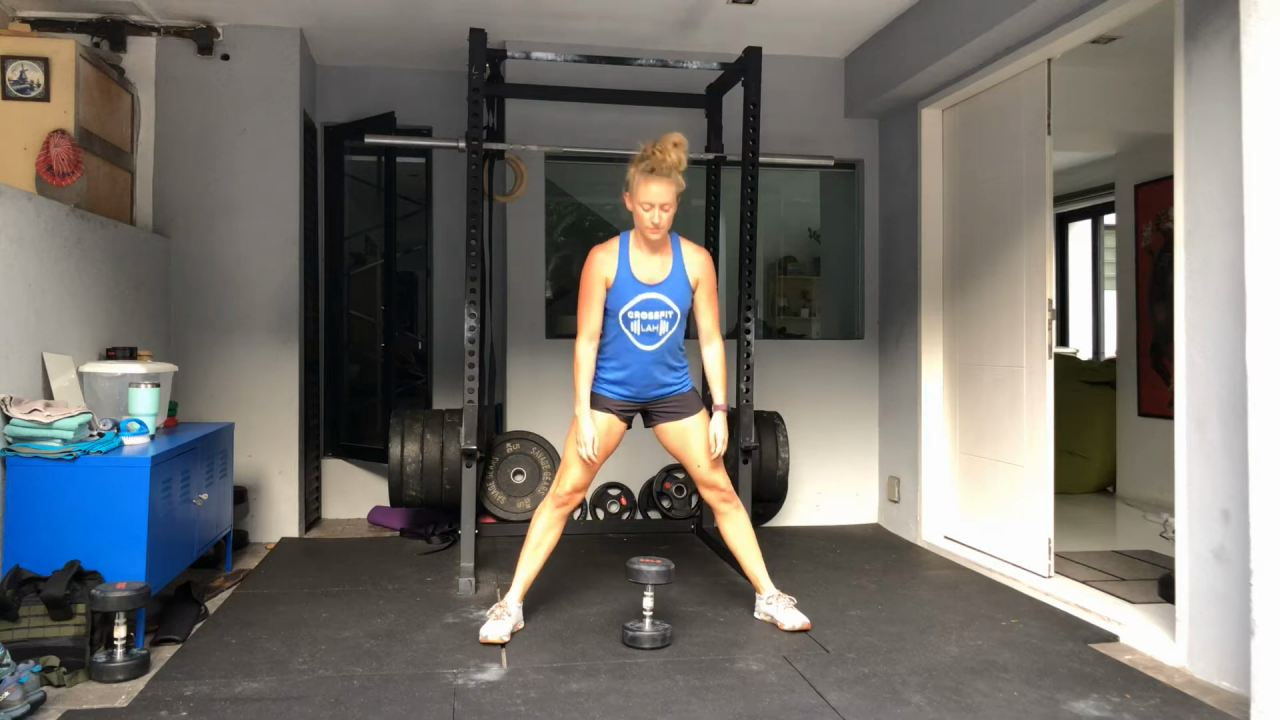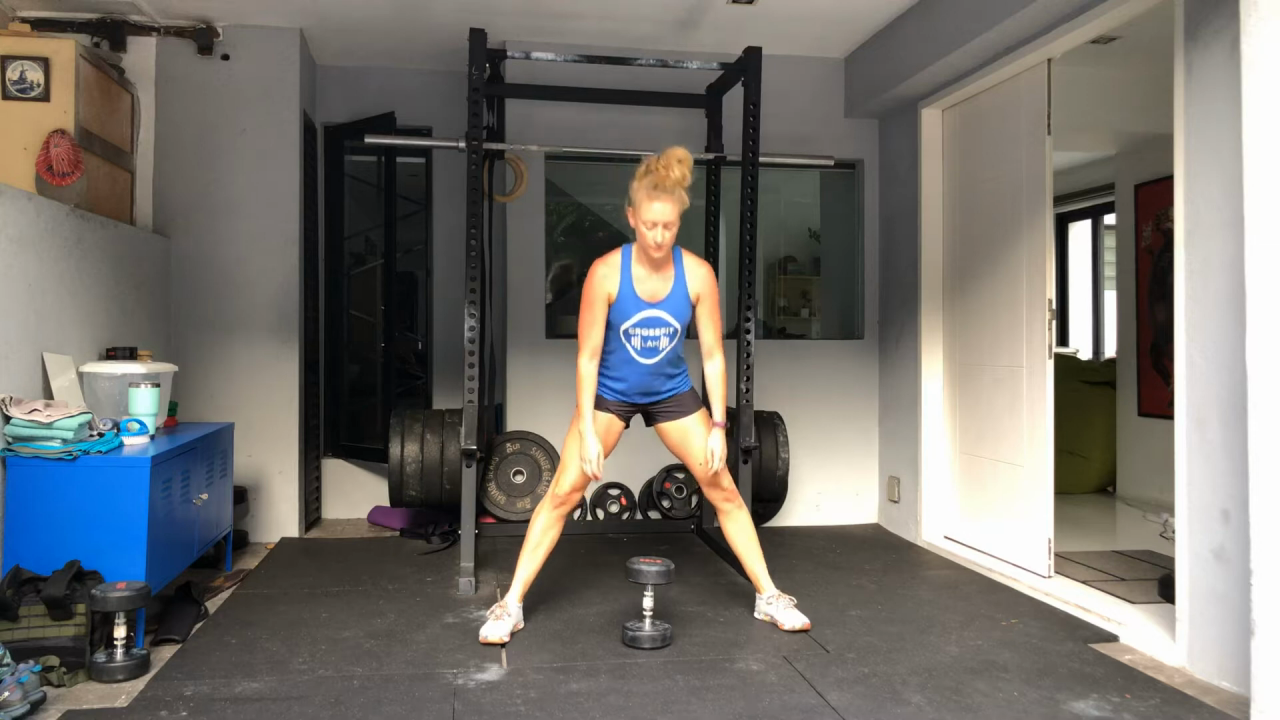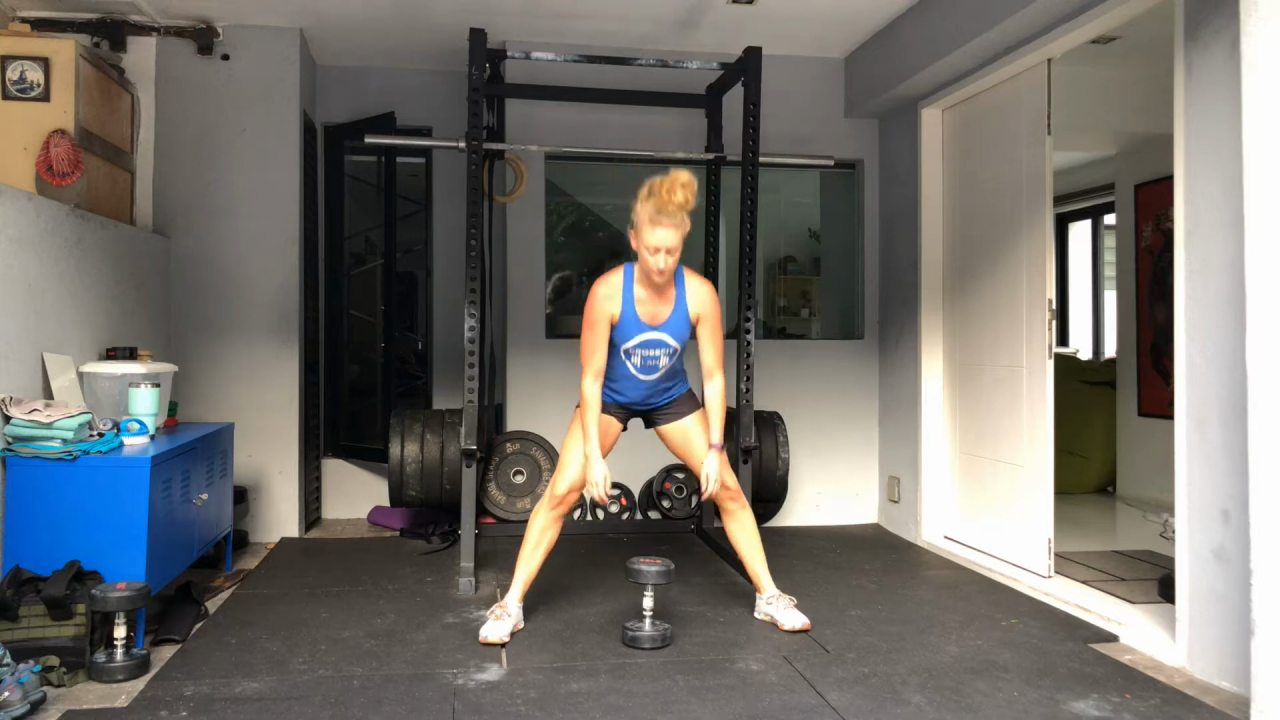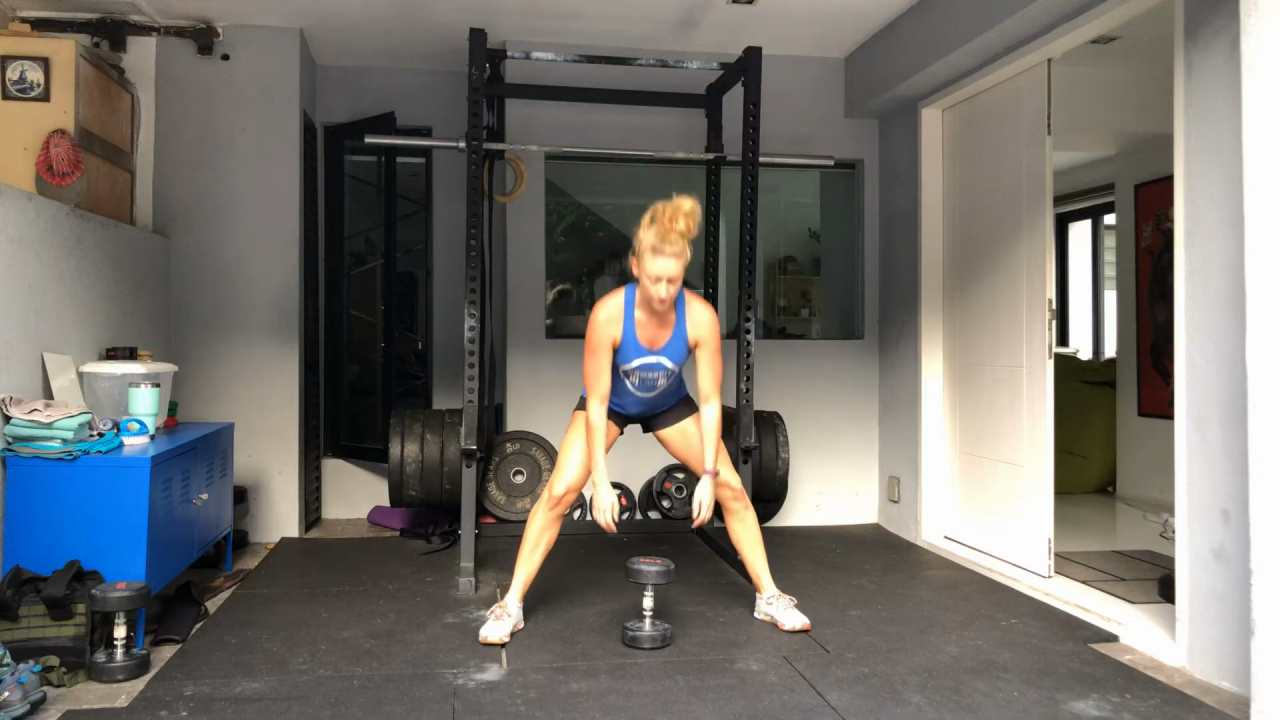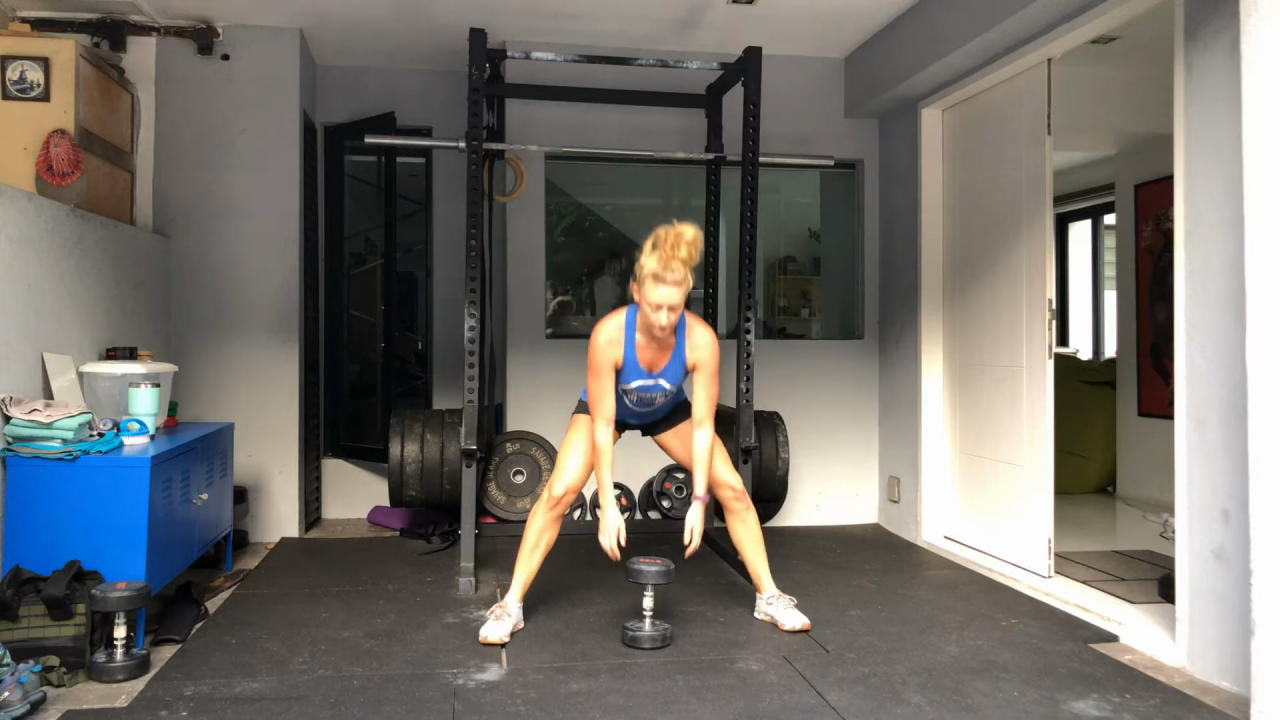
dt=0.1s
person 1, frame 1
left shoulder: (696, 260)
right shoulder: (604, 259)
left elbow: (711, 341)
right elbow: (586, 342)
left wrist: (720, 410)
right wrist: (583, 417)
left hip: (673, 393)
right hip: (609, 392)
left knee: (720, 490)
right knee: (565, 492)
left ankle: (769, 596)
right ankle: (511, 604)
person 1, frame 2
left shoulder: (698, 273)
right shoulder: (606, 272)
left elbow: (713, 355)
right elbow: (588, 357)
left wrist: (718, 426)
right wrist: (587, 432)
left hip: (672, 394)
right hip: (610, 395)
left knee: (722, 488)
right knee: (563, 492)
left ankle: (769, 596)
right ankle: (511, 604)
person 1, frame 3
left shoulder: (700, 293)
right shoulder: (608, 290)
left elbow: (713, 375)
right elbow: (592, 377)
left wrist: (714, 448)
right wrist: (593, 455)
left hip: (671, 400)
right hip: (611, 399)
left knee: (729, 487)
right knee: (562, 491)
left ankle: (768, 596)
right ankle: (510, 604)
person 1, frame 4
left shoulder: (701, 316)
right shoulder: (609, 313)
left elbow: (710, 399)
right elbow: (597, 399)
left wrist: (708, 471)
right wrist: (601, 480)
left hip: (669, 406)
right hip: (610, 406)
left knee: (731, 487)
right knee: (559, 491)
left ankle: (768, 596)
right ankle: (511, 605)
person 1, frame 5
left shoulder: (701, 339)
right shoulder: (609, 333)
left elbow: (703, 425)
right elbow: (602, 424)
left wrist: (699, 500)
right wrist: (607, 505)
left hip: (669, 413)
right hip: (606, 408)
left knee: (731, 488)
right knee: (559, 492)
left ankle: (769, 596)
right ankle: (510, 604)
